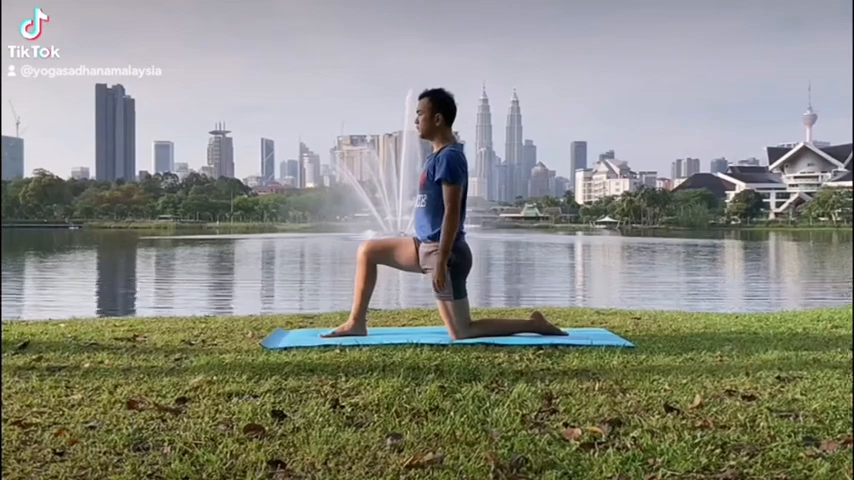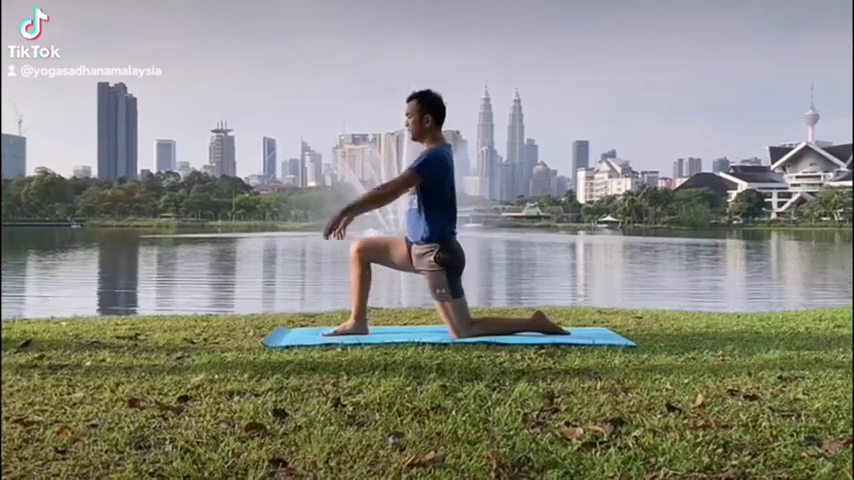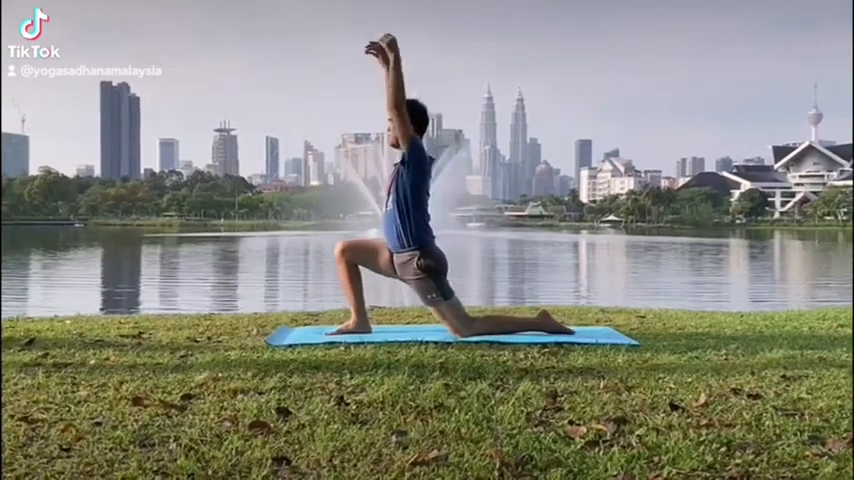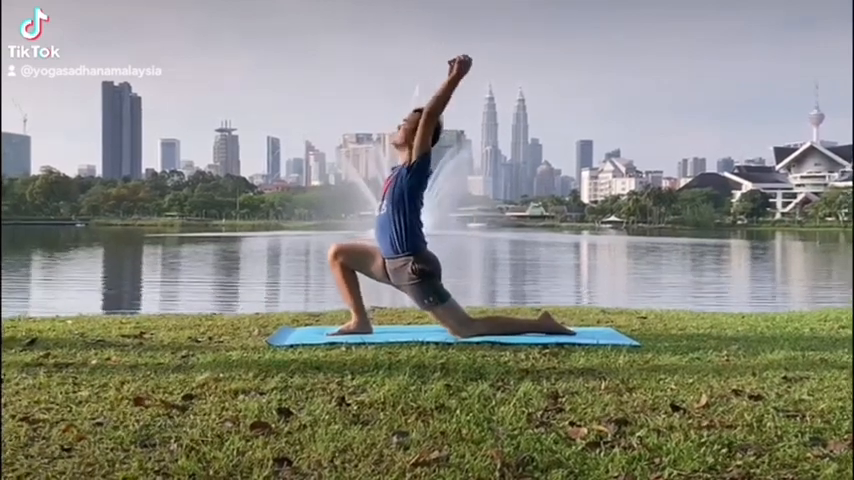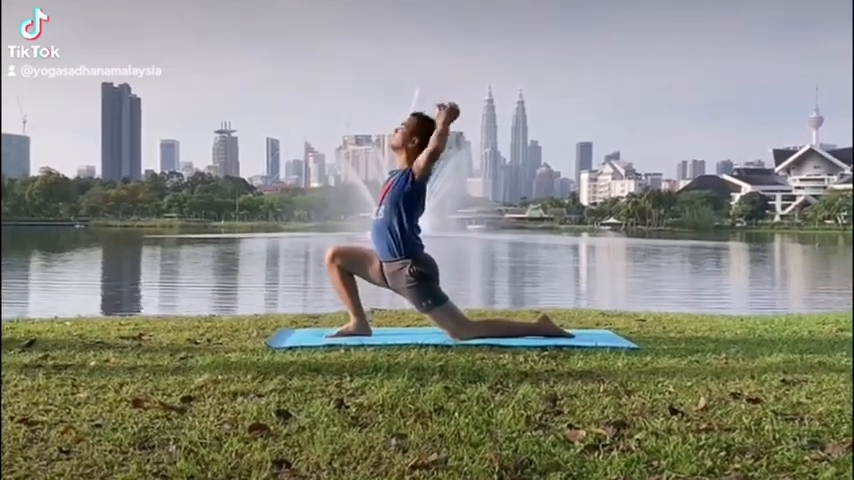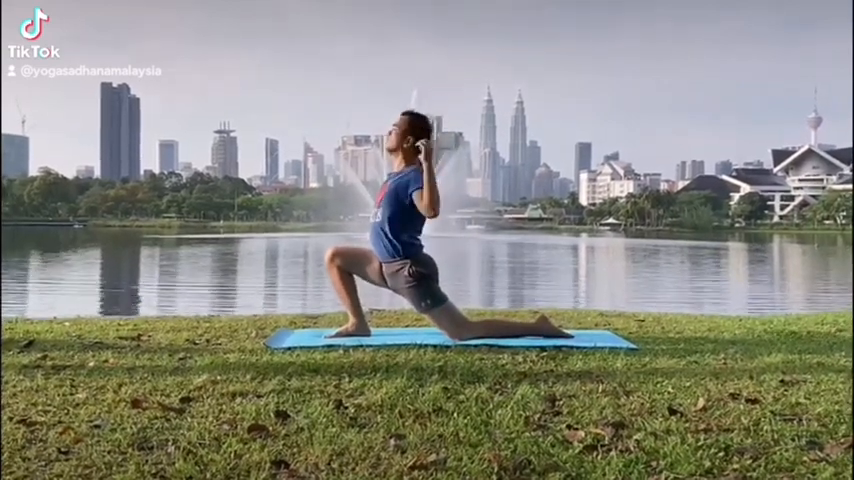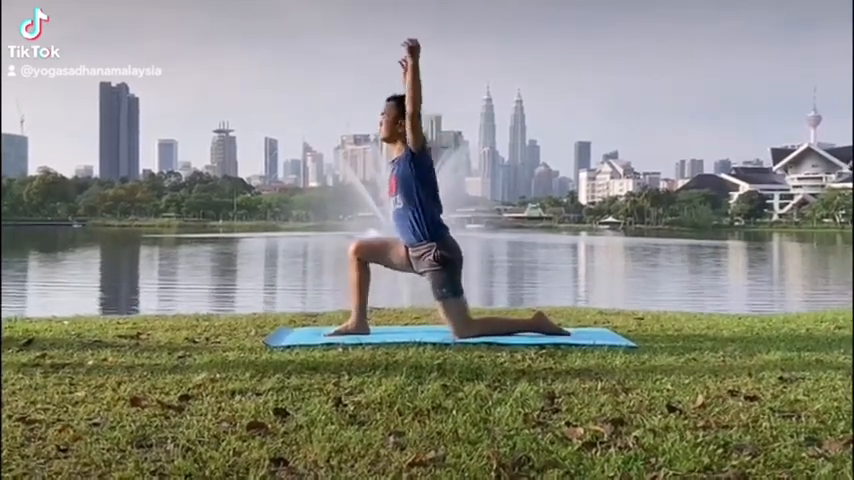
dt=0.7s
person 1, frame 1
left shoulder: (450, 157)
right shoulder: (439, 155)
left elbow: (452, 213)
left wrist: (441, 263)
left hip: (442, 251)
right hip: (426, 246)
left knee: (462, 332)
right knee: (367, 251)
left ankle: (533, 324)
right ankle: (356, 323)
person 1, frame 2
left shoulder: (434, 157)
right shoulder: (435, 154)
left elbow: (391, 191)
right elbow: (396, 190)
left wrist: (347, 212)
right wrist: (353, 211)
left hip: (437, 254)
right hip: (418, 246)
left knee: (463, 330)
right knee: (359, 249)
left ankle: (534, 323)
right ankle: (358, 321)
person 1, frame 3
left shoulder: (415, 159)
right shoulder: (410, 162)
left elbow: (399, 108)
right elbow: (400, 108)
left wrist: (393, 60)
right wrist: (387, 63)
left hip: (419, 261)
right hip: (400, 255)
left knee: (465, 328)
right knee: (344, 251)
left ankle: (539, 323)
right ankle: (359, 321)
person 1, frame 4
left shoulder: (415, 168)
right shoulder: (403, 169)
left elbow: (429, 117)
right elbow: (429, 116)
left wrist: (455, 78)
right wrist: (452, 78)
left hip: (413, 267)
right hip: (392, 262)
left knee: (465, 328)
right knee: (338, 254)
left ankle: (540, 325)
right ankle: (360, 321)
person 1, frame 5
left shoulder: (413, 174)
right shoulder: (401, 175)
left elbow: (434, 150)
left wrist: (445, 121)
left hip: (410, 270)
right hip: (391, 265)
left knee: (464, 332)
right knee: (336, 257)
left ankle: (538, 327)
right ankle: (359, 323)
person 1, frame 6
left shoulder: (413, 177)
right shoulder: (398, 175)
left elbow: (431, 210)
left wrist: (427, 163)
left hip: (409, 270)
right hip: (389, 266)
left knee: (463, 331)
right knee: (335, 257)
left ankle: (535, 327)
right ankle: (358, 323)
person 1, frame 7
left shoulder: (415, 154)
right shoulder: (401, 157)
left elbow: (413, 111)
right elbow: (408, 109)
left wrist: (414, 63)
right wrist: (408, 69)
left hip: (436, 253)
right hip: (414, 249)
left knee: (464, 330)
right knee: (358, 250)
left ankle: (535, 324)
right ankle: (358, 322)
